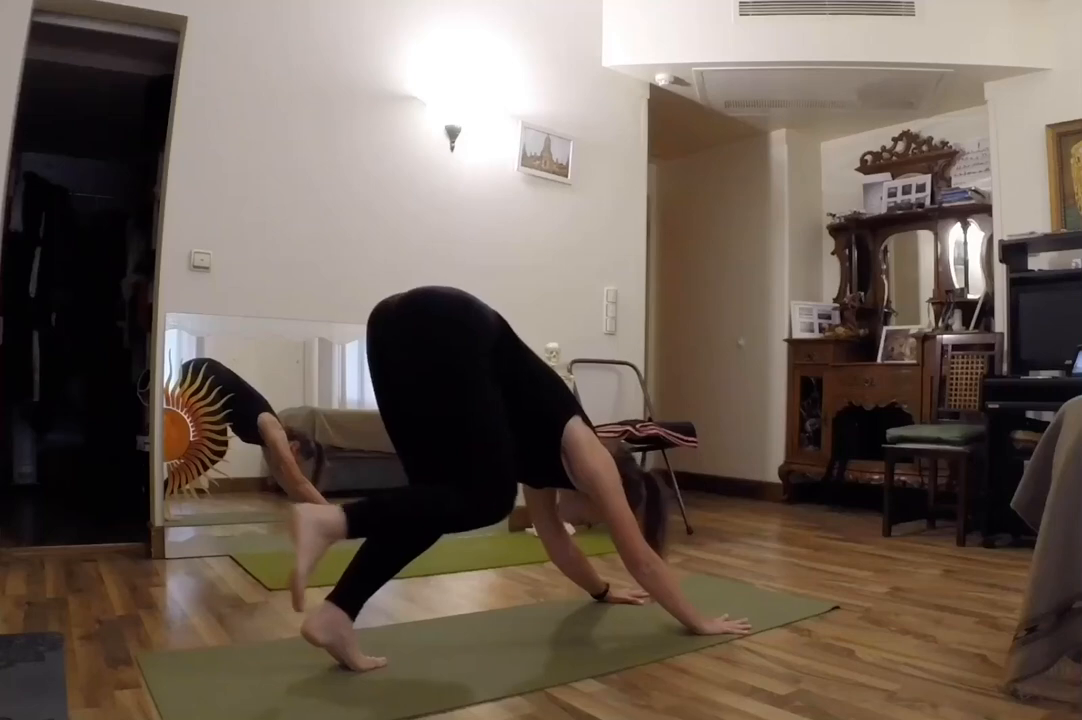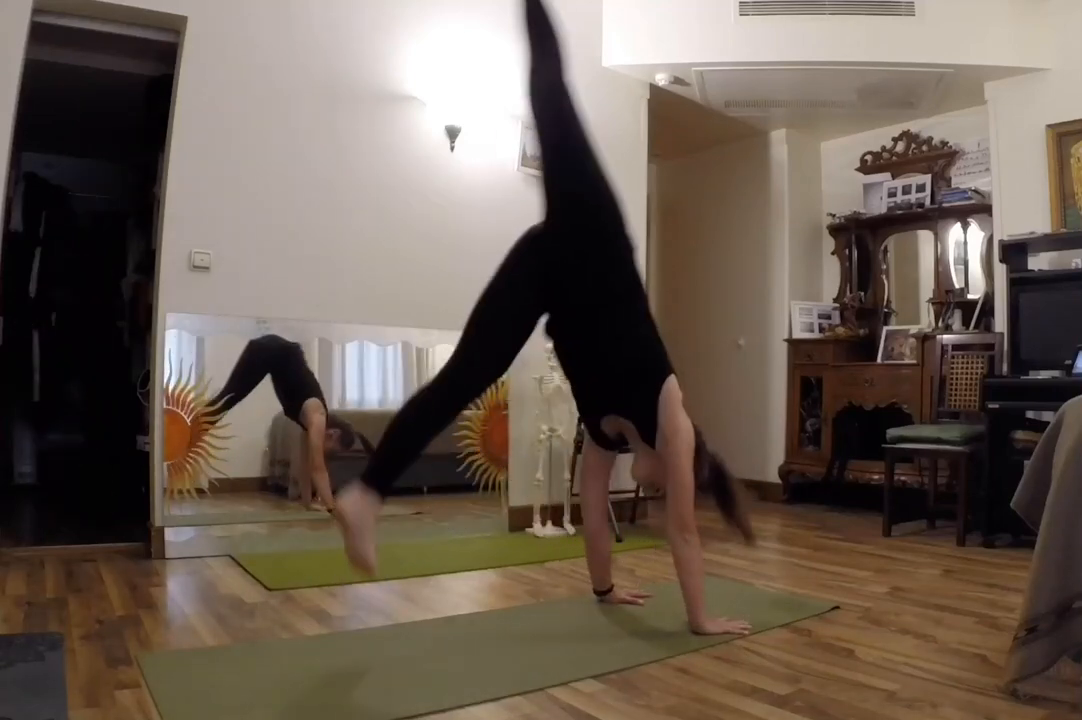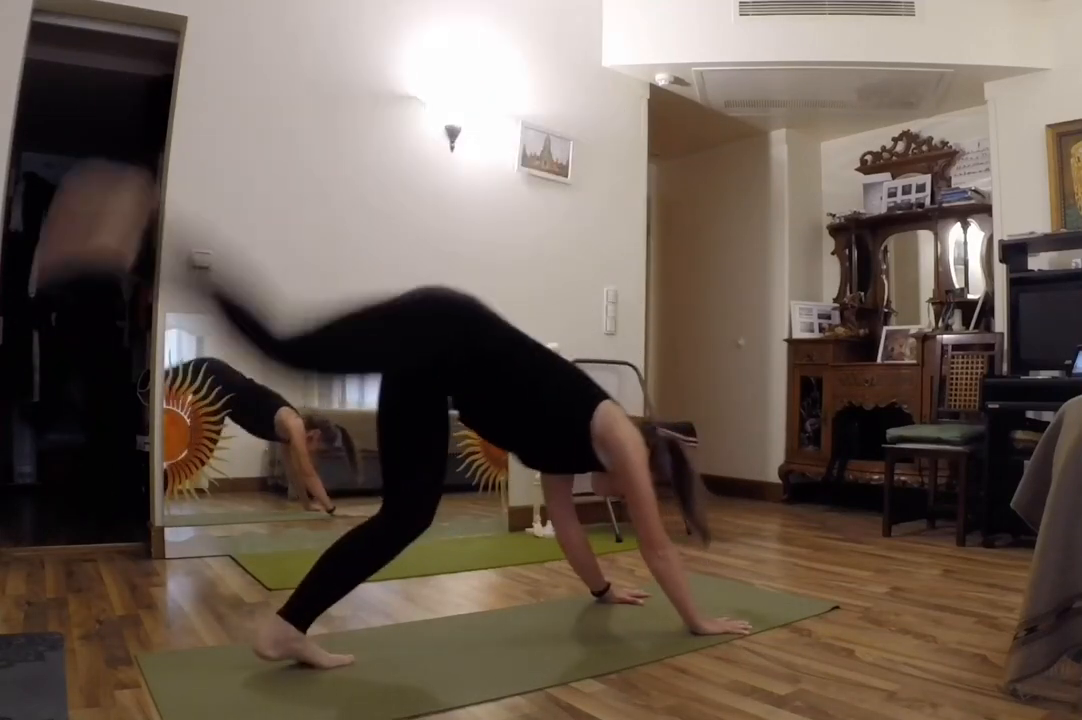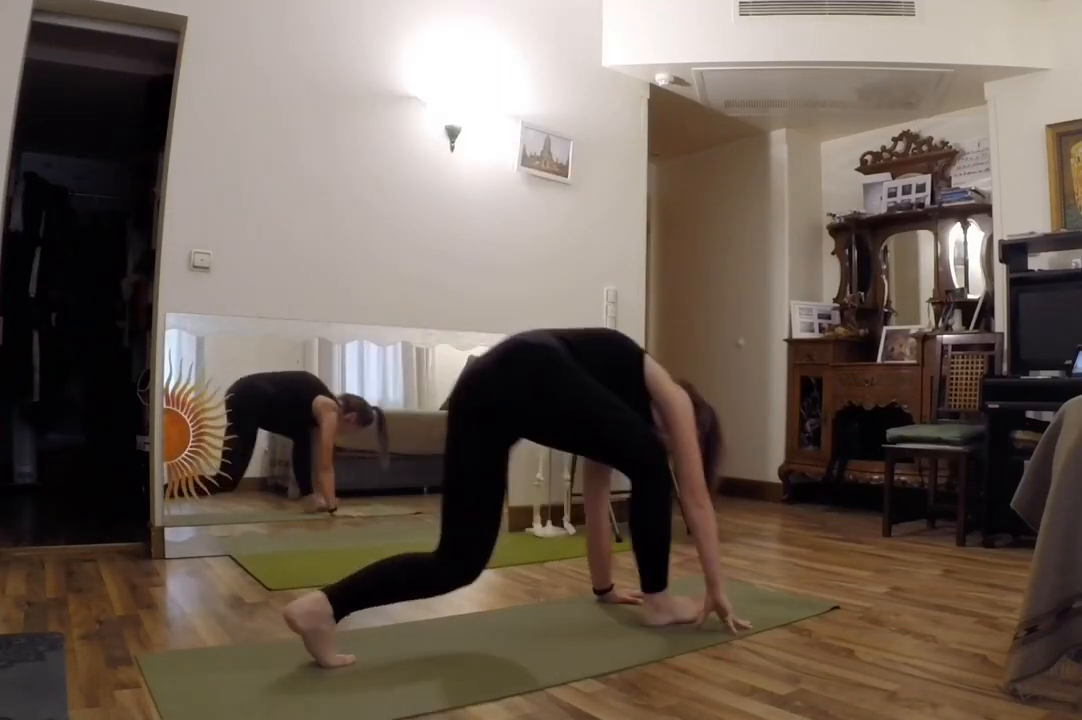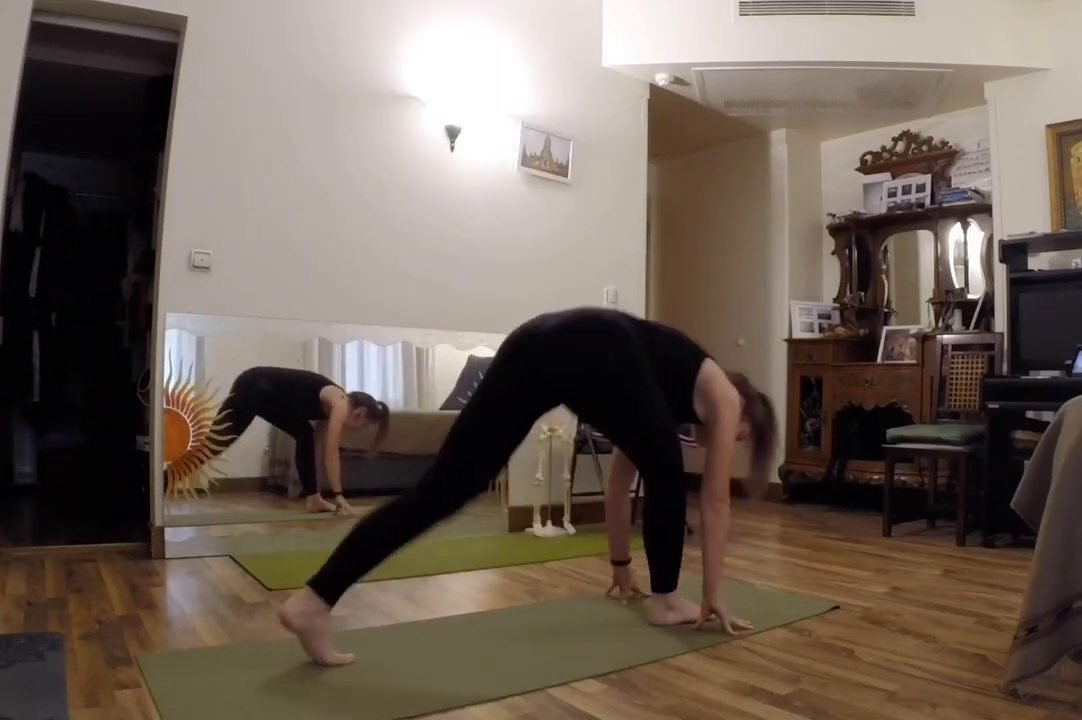
dt=1s
person 1, frame 1
left shoulder: (555, 456)
right shoulder: (586, 456)
left elbow: (554, 538)
right elbow: (640, 558)
left wrist: (602, 591)
right wrist: (701, 622)
left hip: (401, 326)
right hip: (443, 332)
left knee: (437, 500)
right knee: (488, 498)
left ankle: (335, 615)
right ankle: (331, 520)
person 1, frame 2
left shoulder: (608, 427)
right shoulder: (672, 426)
left elbow: (592, 511)
right elbow: (681, 531)
left wrist: (605, 588)
right wrist: (702, 620)
left hip: (552, 259)
right hip: (583, 244)
left knee: (461, 379)
right knee: (552, 104)
person 1, frame 3
left shoulder: (569, 443)
right shoulder: (619, 434)
left elbow: (564, 519)
right elbow: (655, 541)
left wrist: (602, 586)
right wrist: (698, 619)
left hip: (446, 355)
right hip: (441, 330)
left knee: (405, 515)
right knee: (291, 352)
left ankle: (286, 626)
person 1, frame 4
left shoulder: (613, 425)
right shoulder: (672, 399)
left elbow: (595, 499)
right elbow: (695, 496)
left wrist: (604, 586)
right wrist: (716, 590)
left hip: (479, 383)
right hip: (534, 375)
left knee: (459, 560)
right knee: (647, 468)
left ankle: (322, 606)
right ankle: (658, 600)
person 1, frame 5
left shoulder: (681, 388)
right shoulder: (722, 394)
left elbow: (619, 484)
right elbow: (715, 502)
left wrist: (620, 566)
right wrist: (713, 597)
left hip: (536, 339)
right hip: (593, 351)
left knee: (443, 487)
right knee: (665, 473)
left ankle: (313, 600)
right ankle: (666, 602)
person 2, frame 1
left shoulder: (270, 433)
right shoulder: (273, 430)
left elbow: (279, 471)
right elbow: (298, 480)
left wrist: (303, 501)
left hip: (208, 377)
person 2, frame 2
left shoulder: (314, 420)
right shoulder: (317, 418)
left elbow: (311, 464)
right elbow: (316, 467)
left wrist: (307, 502)
right wrist: (332, 508)
left hip: (280, 352)
right hip: (271, 350)
person 2, frame 3
left shoulder: (290, 429)
right shoulder: (293, 425)
left elbow: (294, 471)
right elbow: (307, 473)
left wrist: (308, 503)
right wrist: (330, 509)
person 2, frame 4
left shoulder: (323, 406)
right shoulder: (329, 412)
left elbow: (321, 463)
right elbow: (325, 466)
left wrist: (324, 499)
right wrist: (332, 507)
left hip: (254, 398)
right hip: (245, 399)
left knee: (302, 436)
right knee: (229, 477)
left ankle: (310, 498)
person 2, frame 5
left shoulder: (330, 407)
right shoulder: (340, 402)
left elbow: (322, 447)
right elbow: (331, 451)
left wrist: (314, 495)
right wrist: (338, 495)
left hip: (265, 395)
right hip: (251, 387)
left knee: (304, 434)
right knee: (216, 446)
left ankle: (312, 499)
